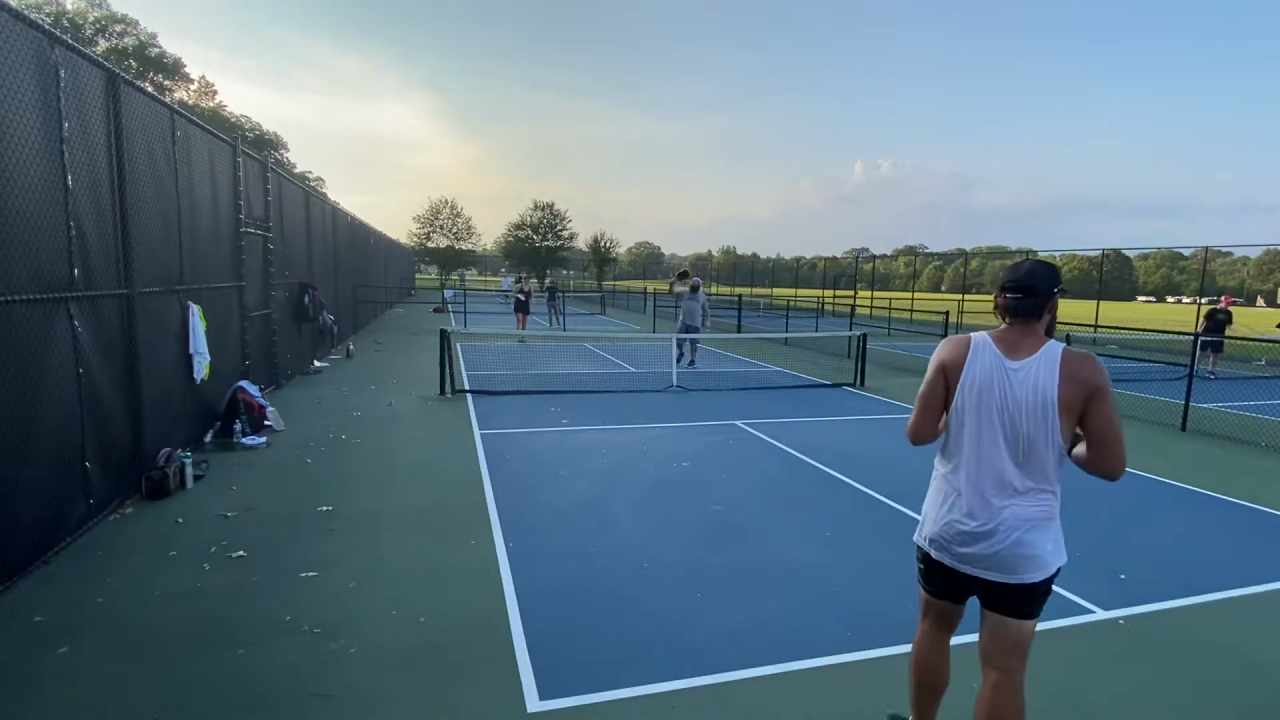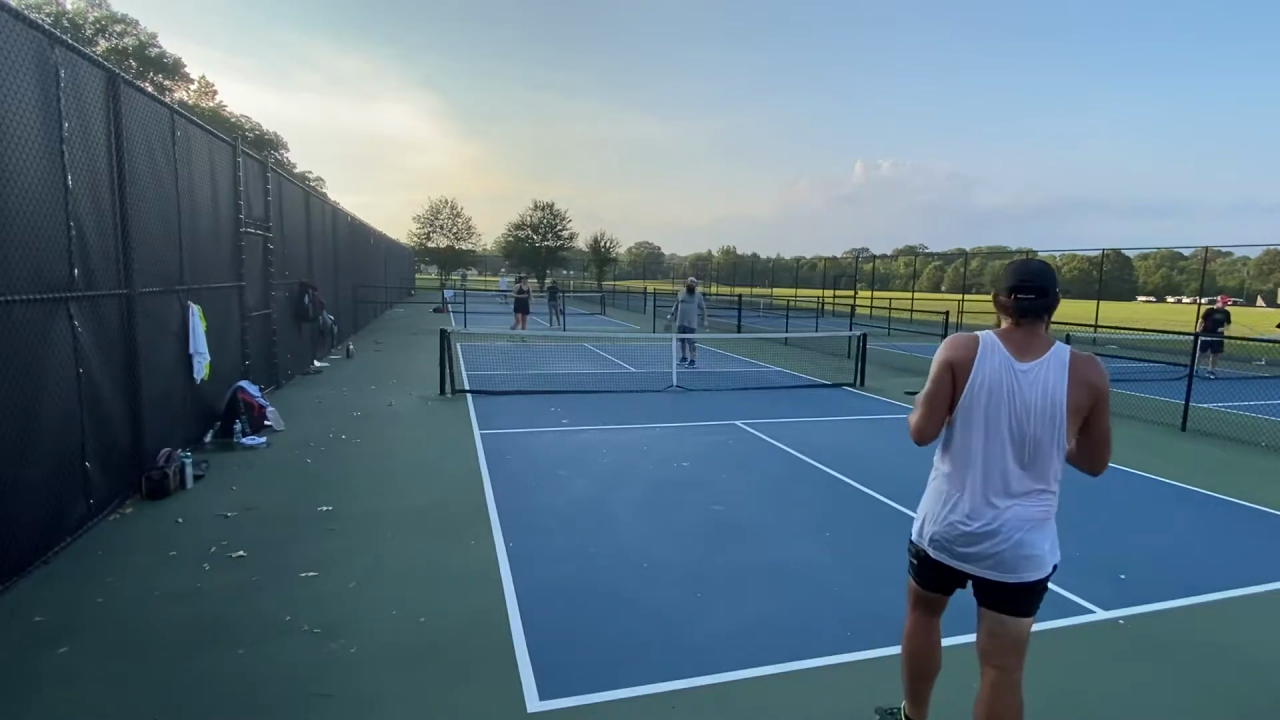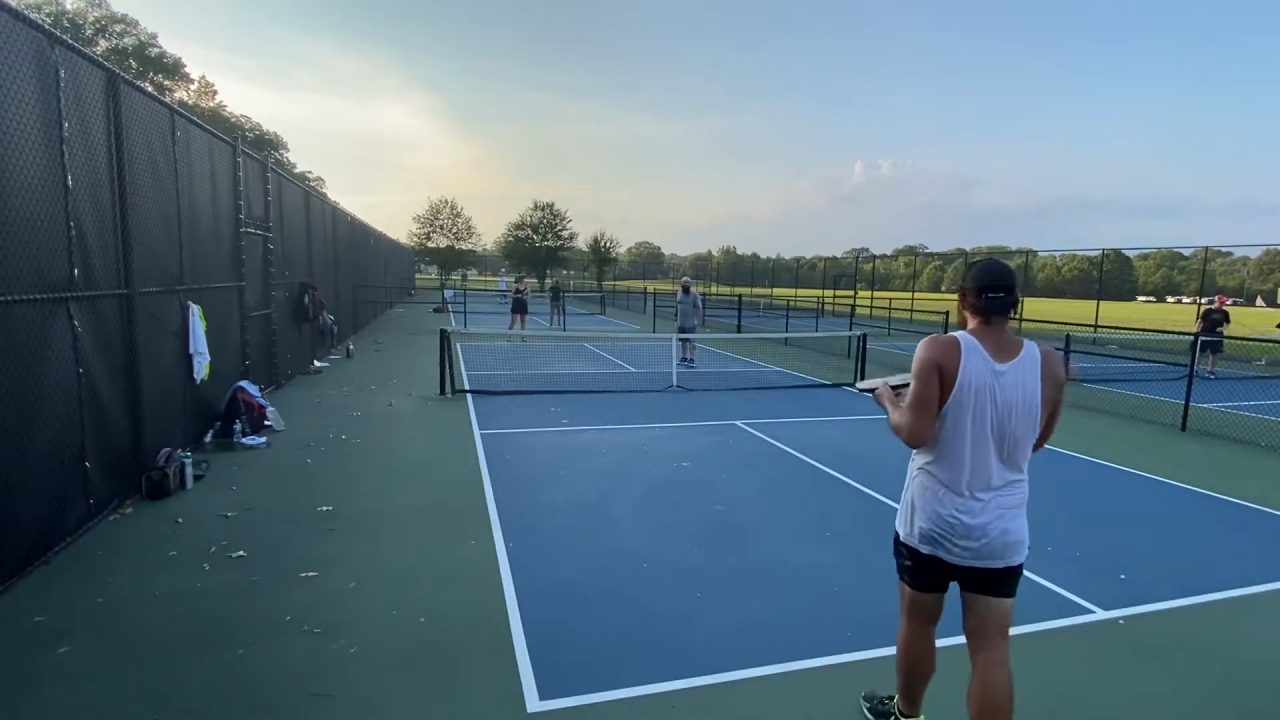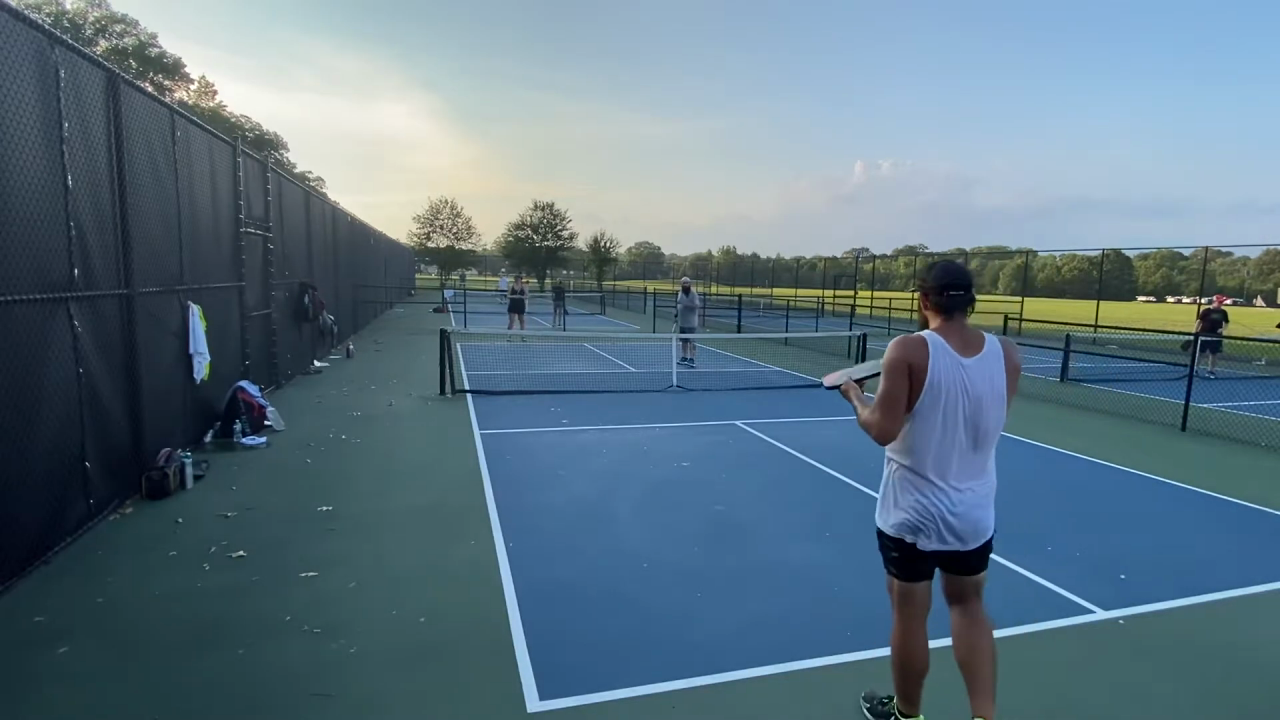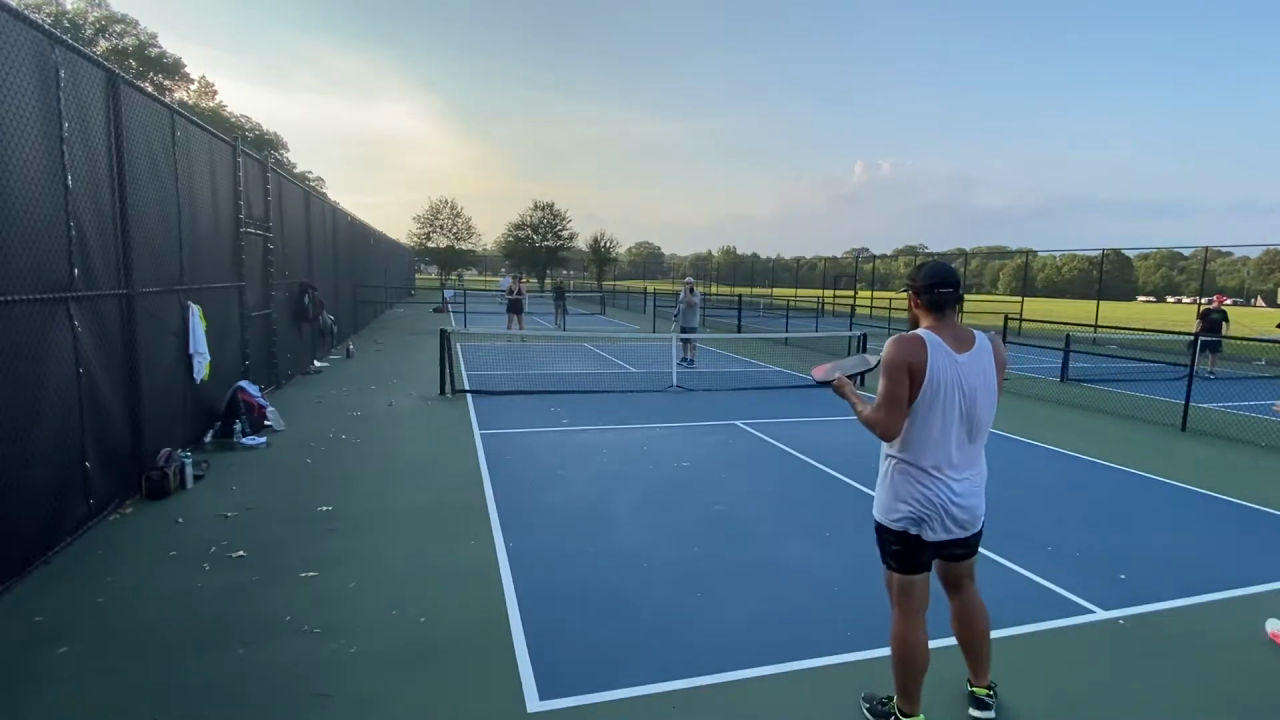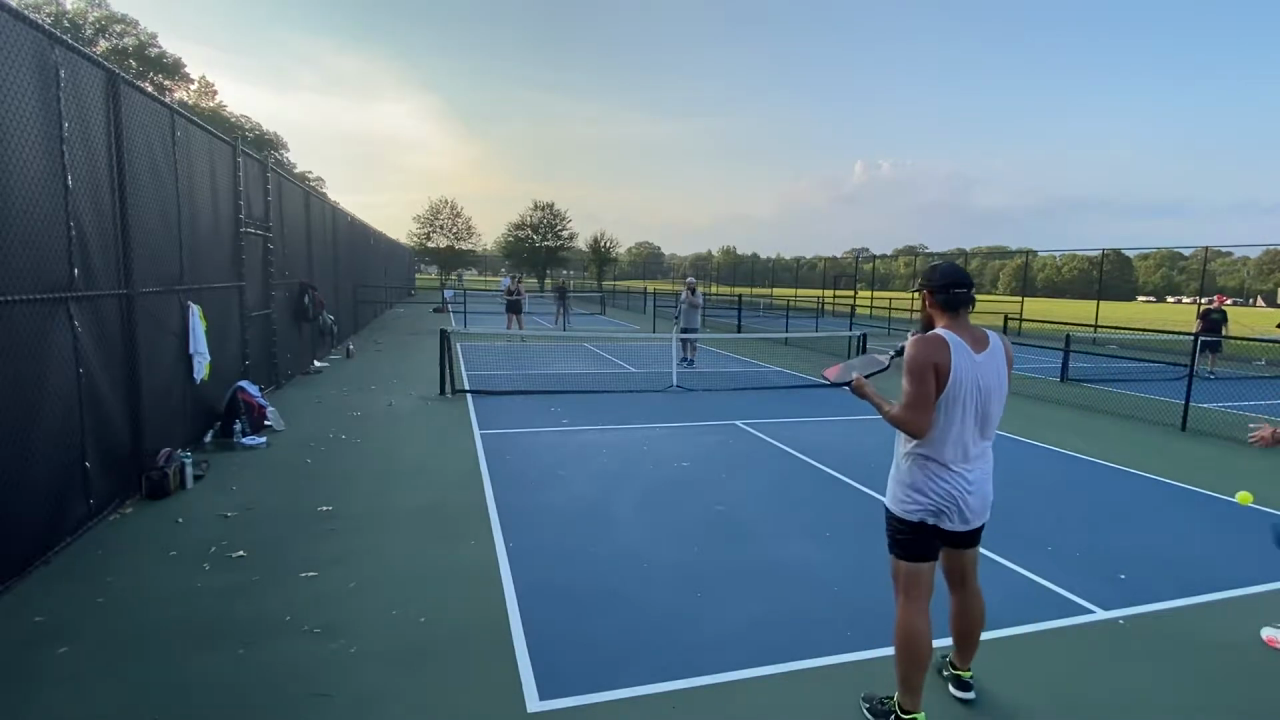
dt=0.3s
person 1, frame 1
left shoulder: (955, 352)
right shoulder: (1082, 370)
left elbow: (918, 433)
right elbow: (1111, 466)
left hip: (947, 529)
right hip: (1023, 546)
left knee: (934, 629)
right knee: (1003, 670)
person 1, frame 2
left shoulder: (961, 350)
right shoulder: (1087, 372)
left elbow: (922, 432)
right elbow: (1093, 463)
left wrist: (922, 402)
left hip: (945, 526)
right hip: (1022, 544)
left knee: (922, 614)
right knee: (1002, 667)
person 1, frame 3
left shoulder: (939, 351)
right shoulder: (1049, 364)
left elbow: (914, 434)
right elbow: (1035, 439)
left wrist: (888, 400)
left hip: (930, 523)
right hip: (1000, 532)
left knee: (918, 625)
right knee: (990, 651)
person 1, frame 4
left shoulder: (908, 350)
right shoulder: (1007, 354)
left elbow: (884, 431)
left wrist: (855, 396)
left hip: (911, 513)
right hip: (974, 513)
left knee: (909, 617)
right knee: (969, 607)
person 1, frame 5
left shoulder: (905, 348)
right shoulder: (993, 349)
left elbow: (887, 427)
left wrist: (849, 393)
left hip: (909, 504)
right hip: (967, 501)
left knee: (909, 610)
right knee: (963, 590)
person 1, frame 6
left shoulder: (926, 348)
right shoulder: (1001, 347)
left elbow: (916, 424)
left wrist: (869, 393)
left hip: (919, 495)
right hip: (973, 493)
left knee: (912, 600)
right knee: (965, 584)
right ankle: (961, 671)
